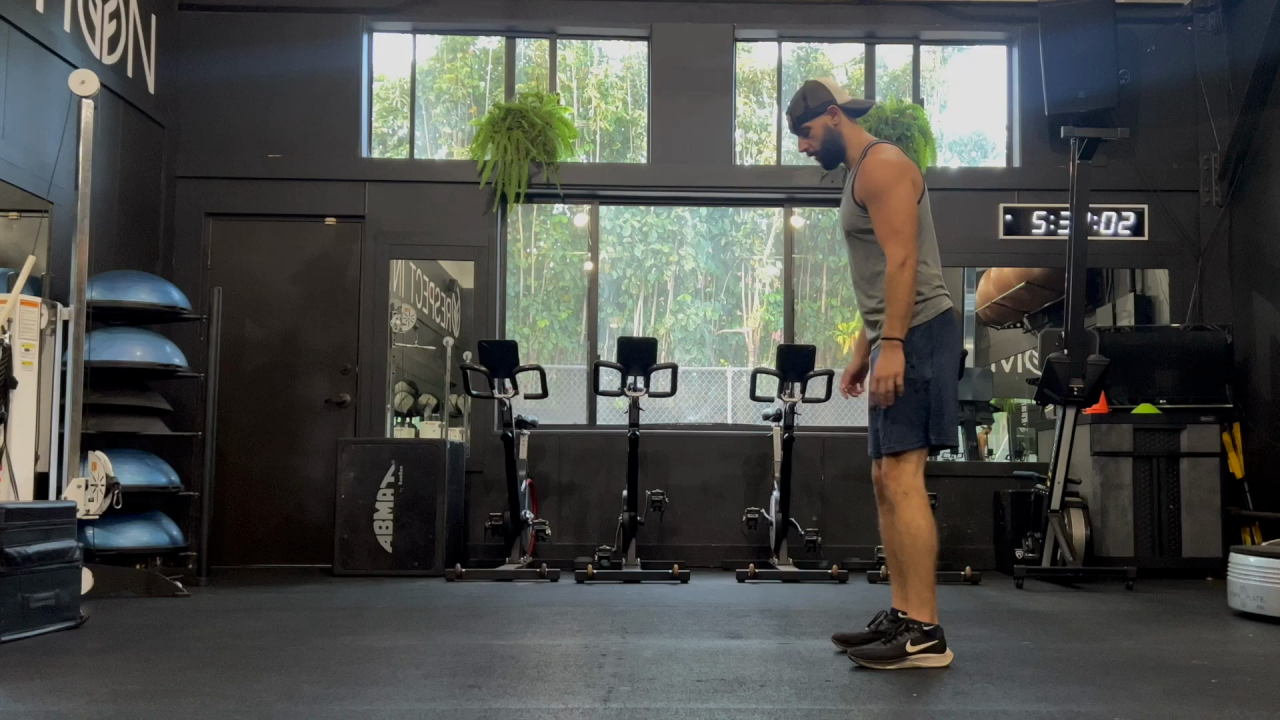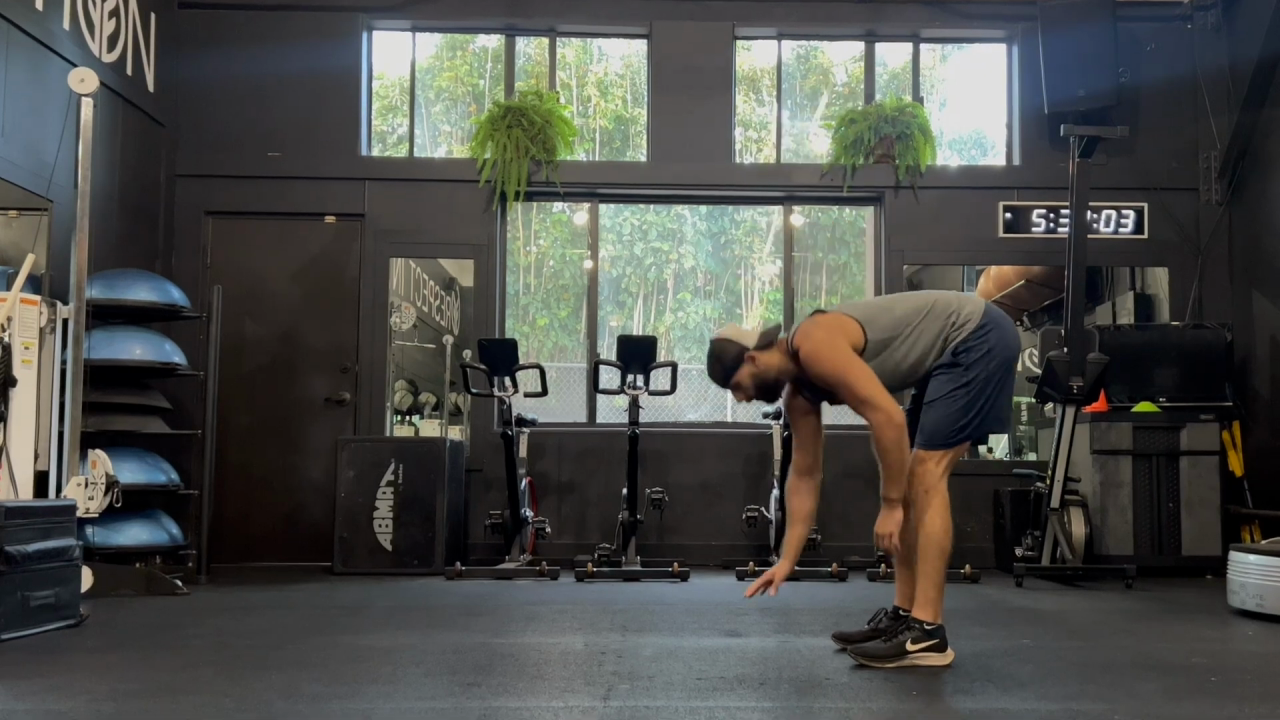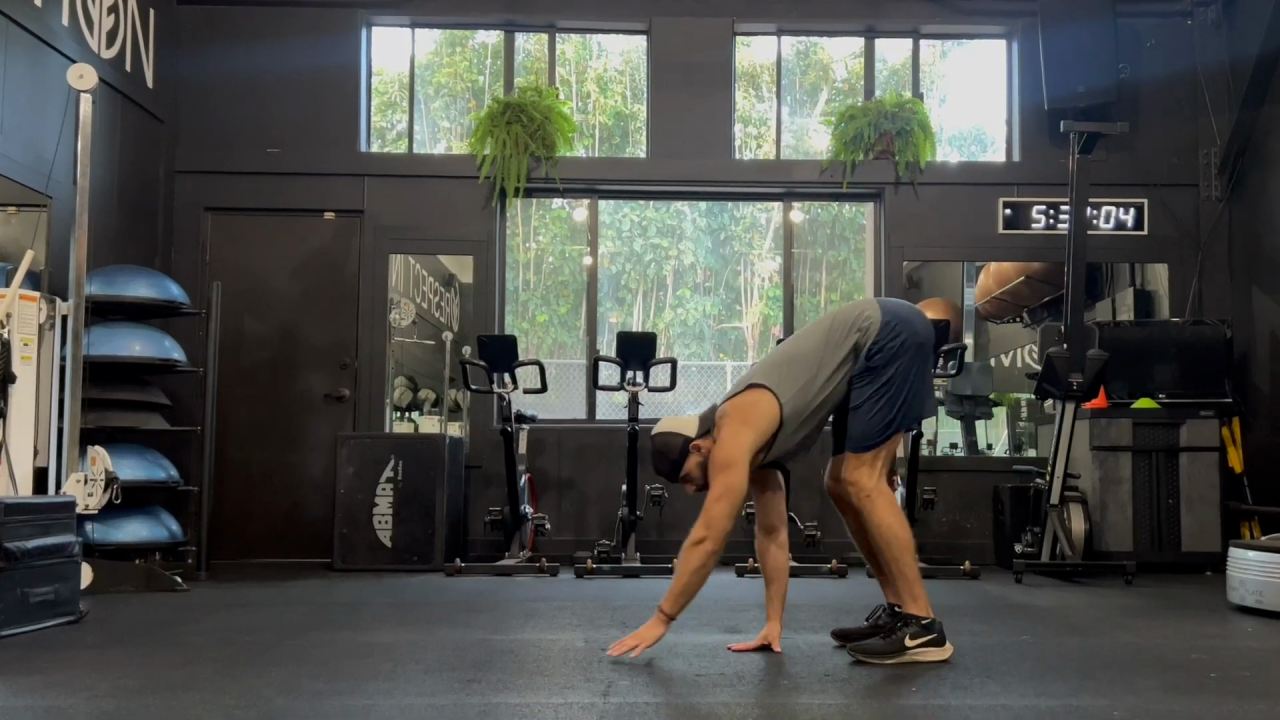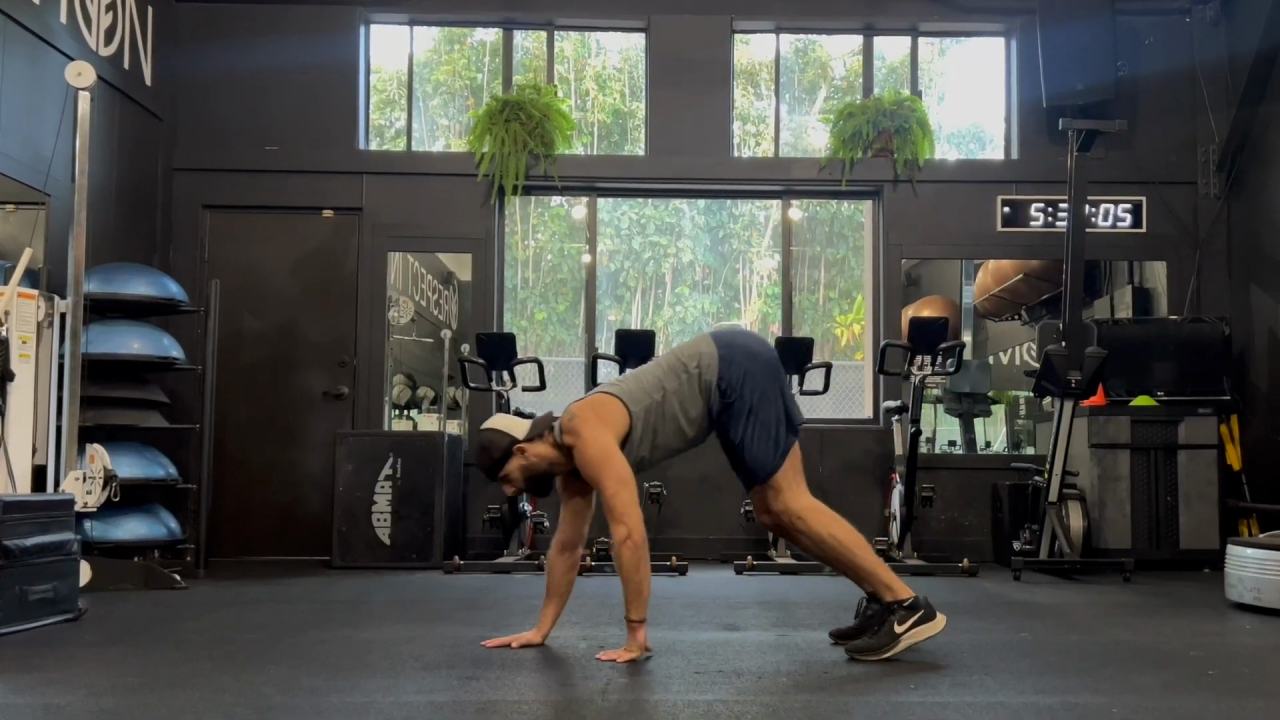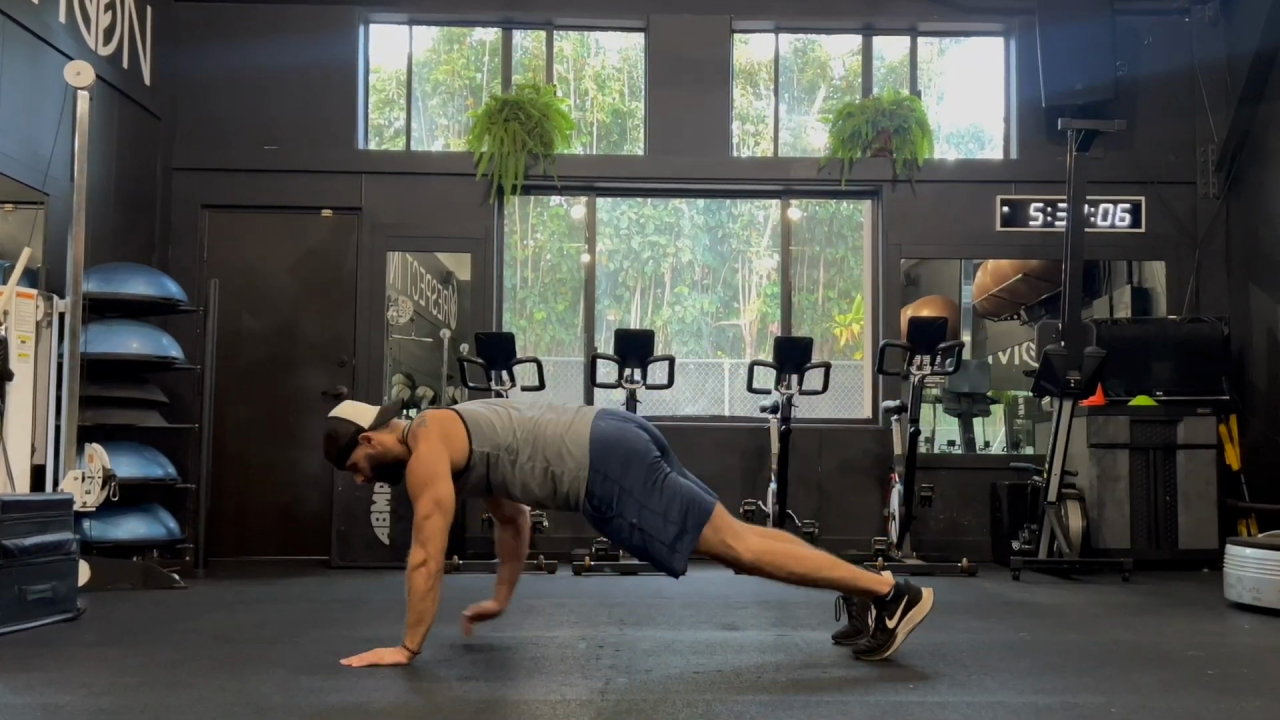
dt=1s
person 1, frame 1
left shoulder: (882, 164)
right shoulder: (860, 174)
left elbow: (902, 263)
left wrist: (892, 346)
right wrist: (863, 350)
left hip: (916, 337)
right hip: (897, 341)
left knee: (901, 478)
right knee: (885, 483)
left ankle: (925, 634)
right ankle: (902, 615)
person 1, frame 2
left shoulder: (813, 349)
right shoulder: (799, 388)
left elbow: (889, 419)
right elbow: (805, 475)
left wrist: (890, 504)
right wrist: (786, 562)
left hip: (980, 337)
right hip: (959, 347)
left knee: (924, 474)
right knee: (908, 477)
left ankle: (926, 633)
right ankle: (905, 614)
person 1, frame 3
left shoulder: (736, 435)
right shoulder: (753, 442)
left elbow: (706, 539)
right elbow: (773, 531)
left wrist: (659, 621)
right wrist: (774, 622)
left hip: (890, 332)
right hip: (875, 337)
left knee: (861, 483)
right knee: (842, 485)
left ankle: (922, 626)
right ankle: (899, 611)
person 1, frame 4
left shoulder: (586, 437)
right shoulder: (570, 459)
left elbow: (630, 532)
right elbow: (567, 544)
left wrist: (636, 623)
right wrist: (544, 625)
left hip: (731, 367)
right hip: (726, 381)
left knee: (790, 504)
right knee: (774, 514)
left ankle: (908, 606)
right ankle: (881, 599)
person 1, frame 5
left shoulder: (424, 449)
right shoulder: (450, 436)
left elbow: (425, 558)
right elbow: (514, 514)
left wrist: (408, 646)
right wrist: (502, 597)
left hip: (605, 469)
right hip: (615, 437)
left knee: (738, 546)
right knee: (733, 533)
left ankle: (890, 592)
right ankle: (866, 590)
